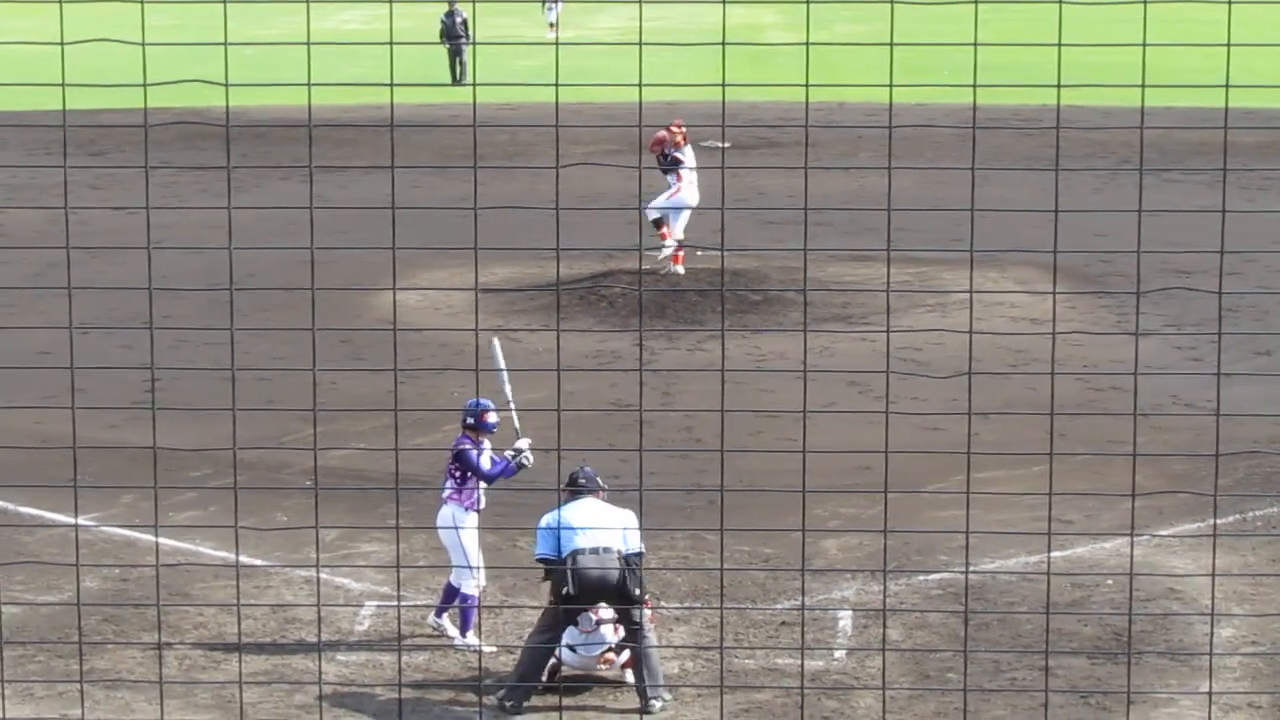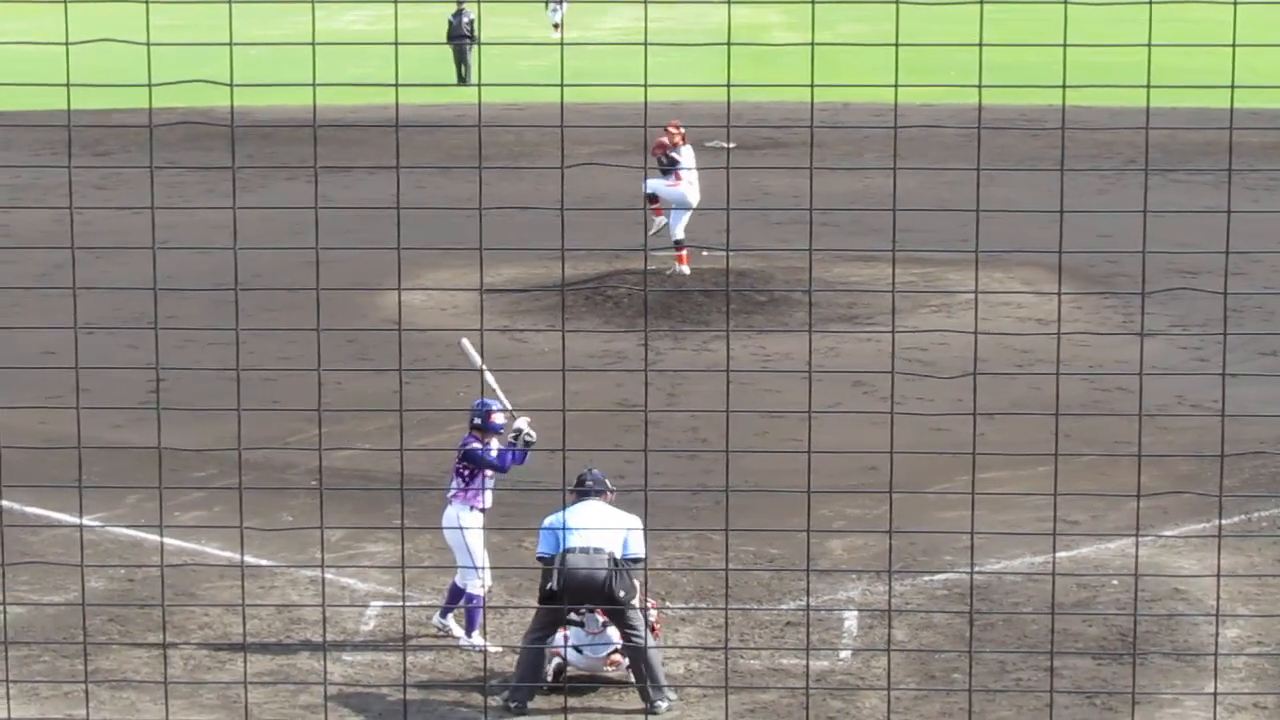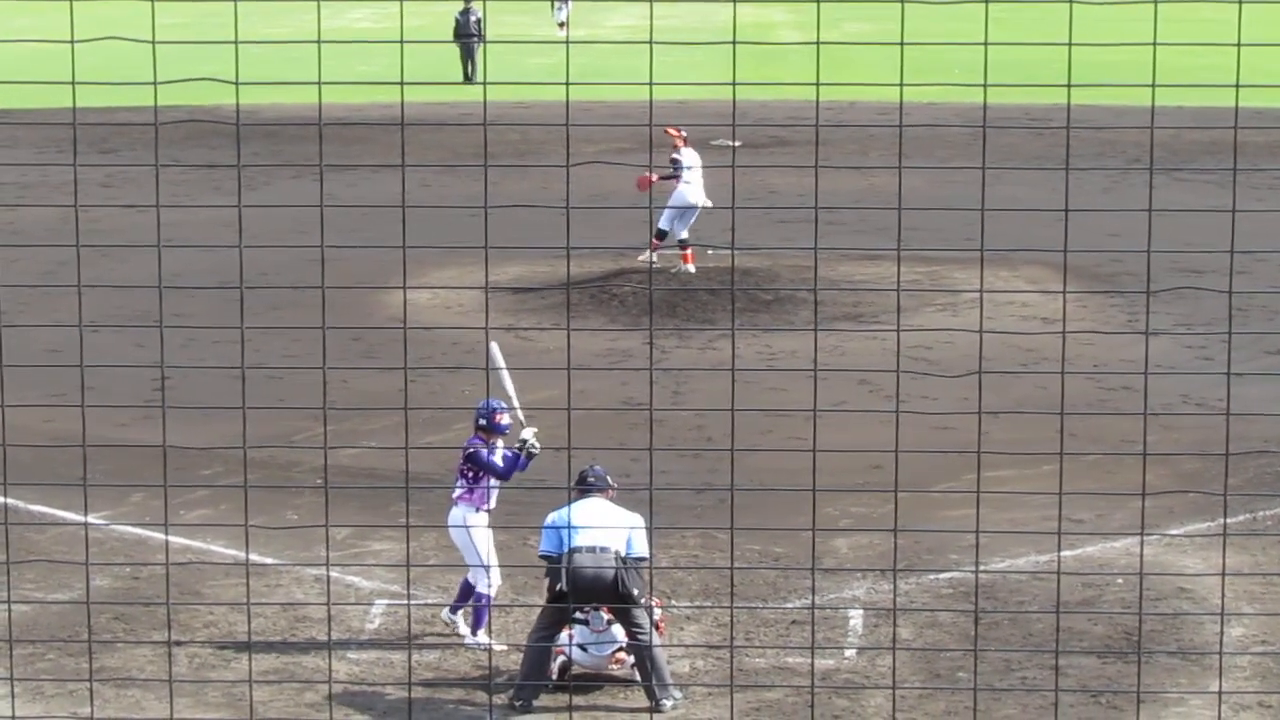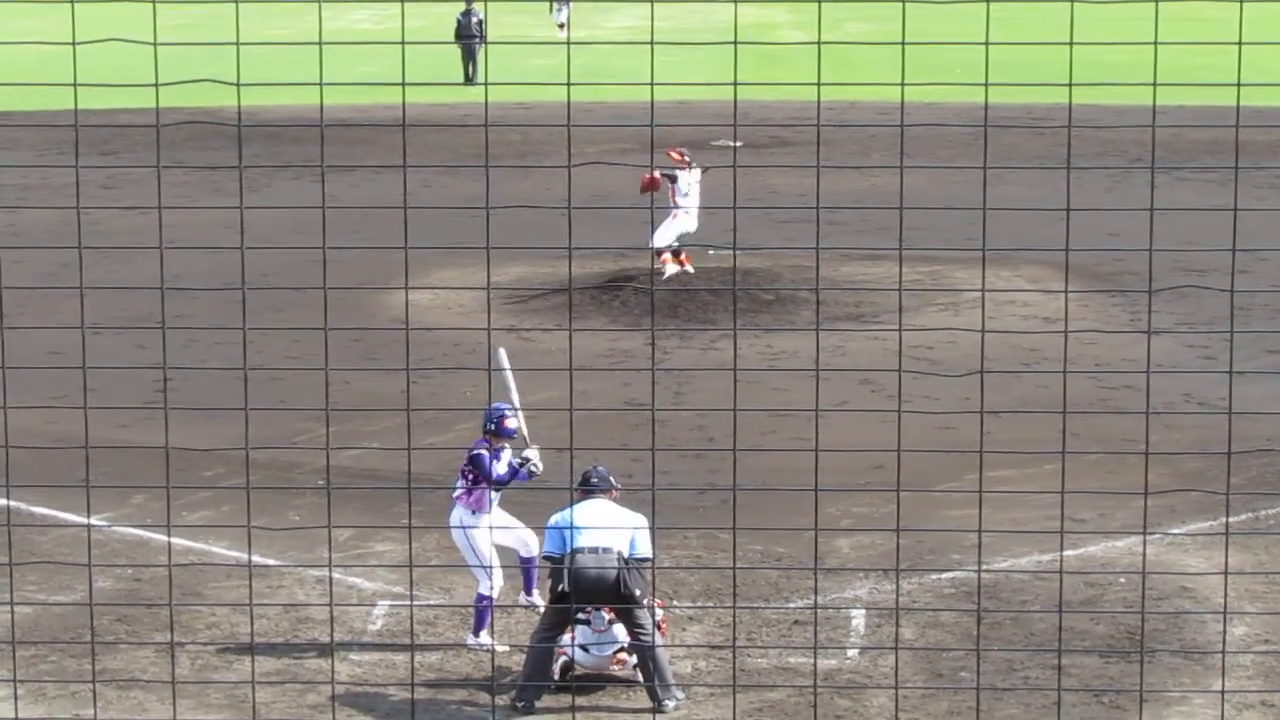
dt=0.5s
person 1, frame 1
left shoulder: (482, 445)
right shoulder: (464, 448)
left elbow: (500, 471)
right elbow: (488, 476)
left wrist: (518, 462)
right wrist: (513, 453)
left hip: (465, 516)
right hip: (457, 517)
left knee: (463, 572)
right knee: (472, 577)
left ankle: (439, 617)
right ankle: (465, 636)
person 1, frame 2
left shoulder: (489, 443)
right shoulder: (471, 447)
left elbow: (516, 460)
right elbow: (502, 466)
left wrist: (525, 443)
right wrist: (515, 436)
left hip: (471, 516)
right hip: (462, 517)
left knee: (468, 572)
right knee: (479, 577)
left ankle: (444, 617)
right ankle: (470, 637)
person 1, frame 3
left shoulder: (495, 445)
right shoulder: (475, 450)
left elbow: (516, 466)
right elbow: (504, 474)
left wrist: (528, 453)
right wrist: (520, 445)
left hip: (477, 516)
right hip: (467, 518)
left knee: (479, 572)
right knee: (489, 578)
left ankle: (453, 613)
right ankle: (475, 635)
person 1, frame 4
left shoulder: (504, 450)
right shoulder: (480, 453)
left elbow: (516, 476)
right elbow: (494, 483)
left wrist: (531, 468)
right wrist: (521, 462)
left hip: (488, 513)
right hip: (468, 520)
left knee: (527, 540)
right knee: (492, 578)
left ankle: (530, 595)
right ankle: (478, 636)
person 2, frame 1
left shoulder: (551, 517)
right shoulder: (623, 514)
left elbow: (549, 563)
right elbow: (635, 558)
left wrist: (558, 591)
right wrist: (636, 589)
left hip: (576, 571)
right hip: (617, 570)
left knee: (544, 634)
right knee: (641, 631)
left ankle: (513, 698)
right ankle: (653, 696)
person 2, frame 2
left shoulder: (555, 518)
right shoulder: (627, 519)
left elbow: (546, 561)
right elbow: (632, 565)
right wrist: (632, 594)
left hip: (567, 570)
right hip: (607, 572)
left knee: (538, 634)
right knee: (638, 634)
left ankle: (518, 698)
right ankle: (658, 698)
person 2, frame 3
left shoulder: (557, 516)
right shoulder: (629, 516)
left elbow: (551, 559)
right elbow: (636, 562)
left wrist: (561, 588)
right wrist: (632, 592)
left hip: (574, 570)
right hip: (613, 571)
left knee: (543, 632)
right knee: (642, 632)
left ankle: (523, 697)
right ankle: (663, 696)
person 2, frame 4
left shoulder: (561, 517)
right shoulder: (633, 517)
left elbow: (554, 560)
right elbow: (640, 562)
left hip: (576, 571)
right hip: (616, 571)
left knee: (546, 633)
right knee: (646, 633)
left ankle: (525, 698)
right ankle: (665, 696)
